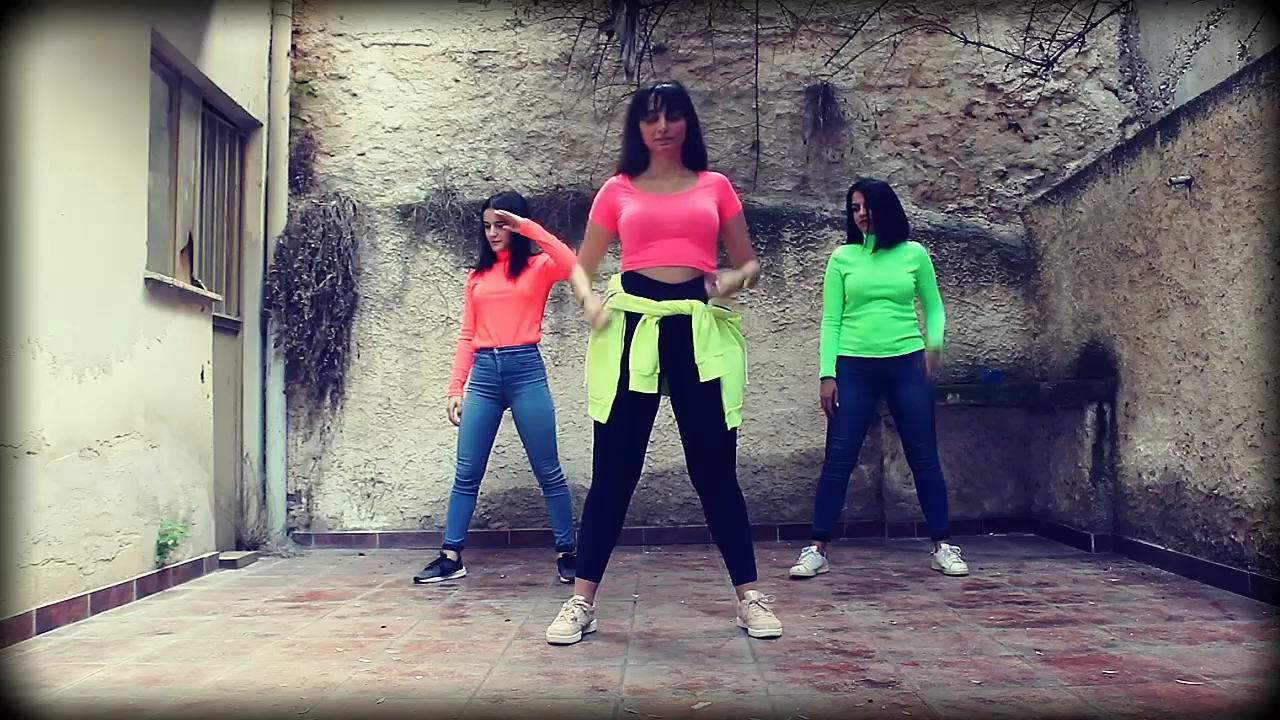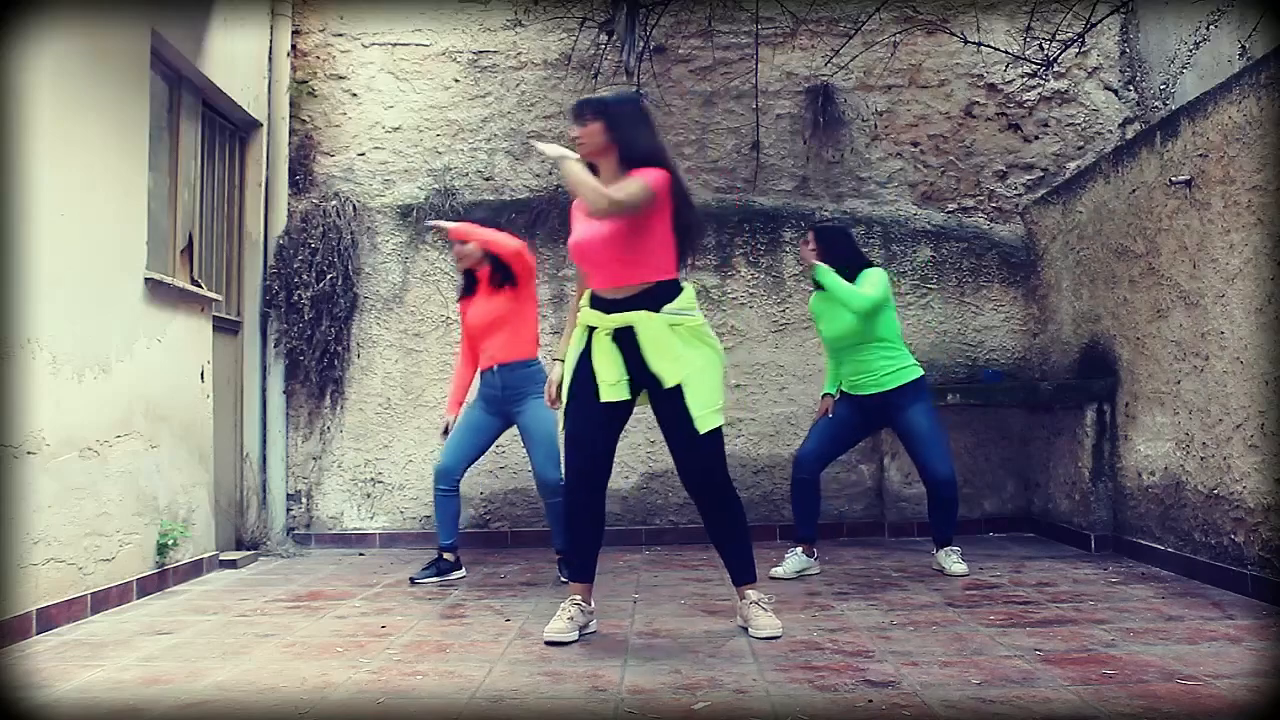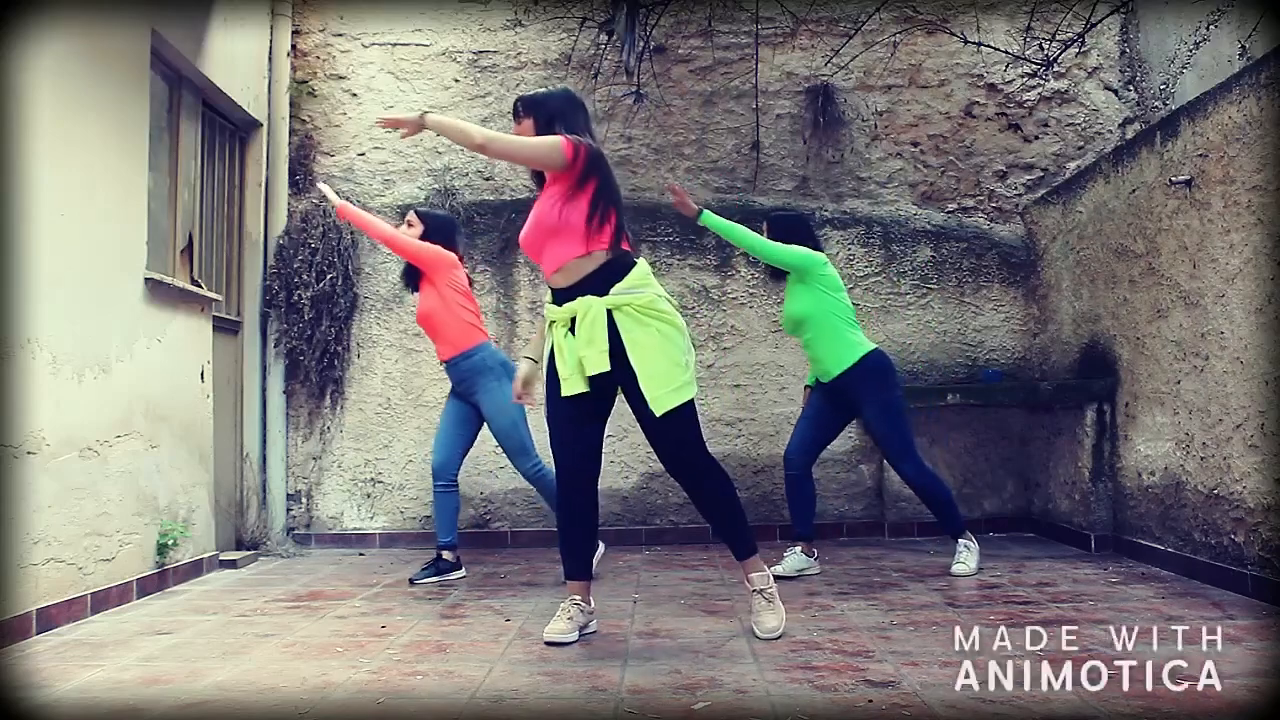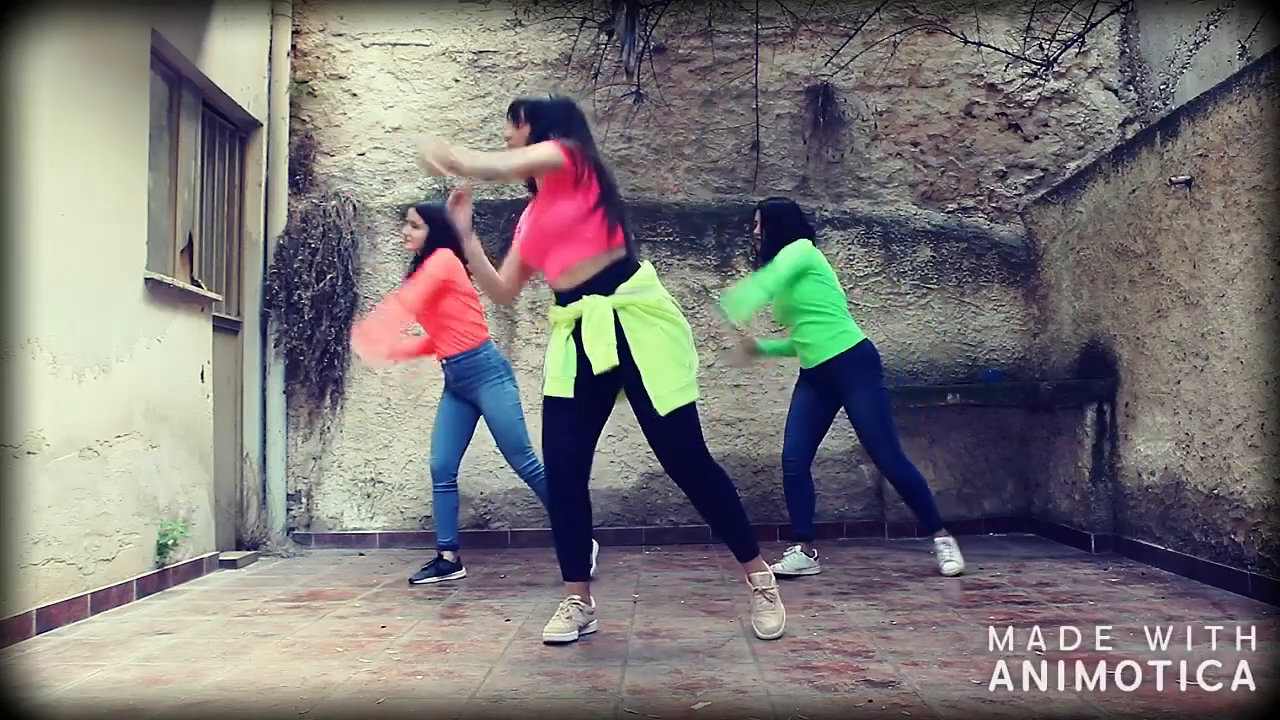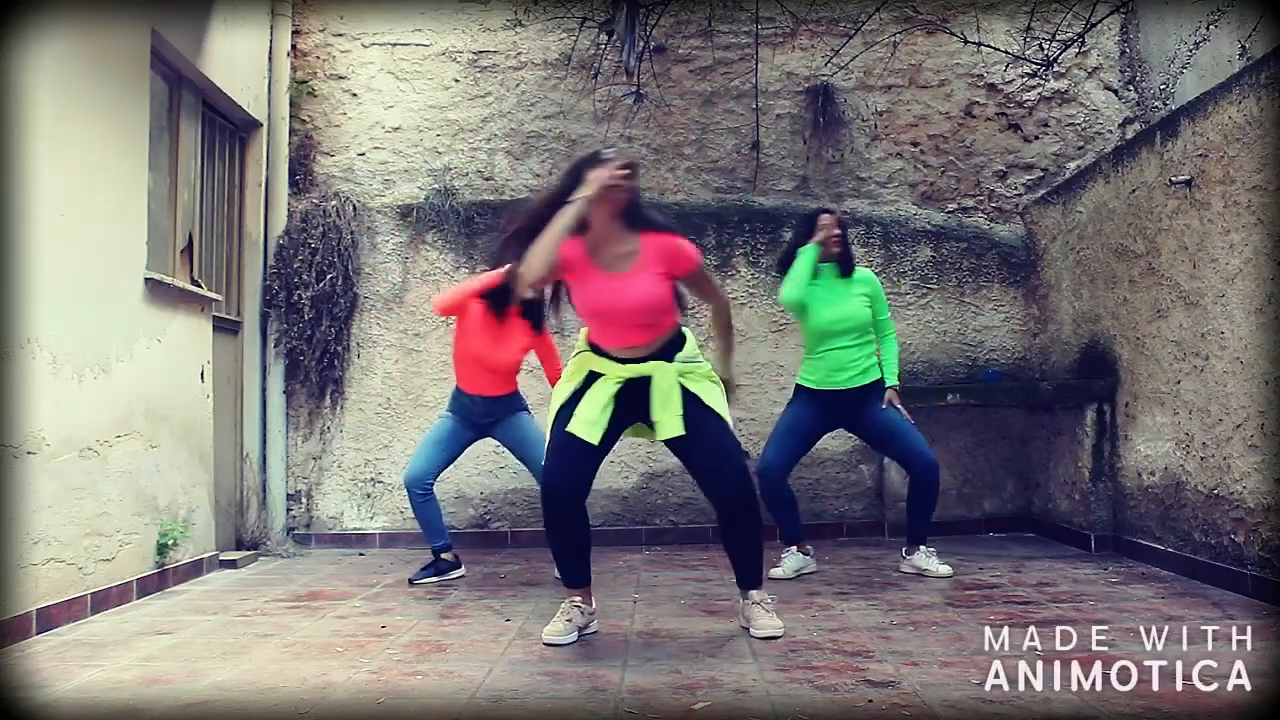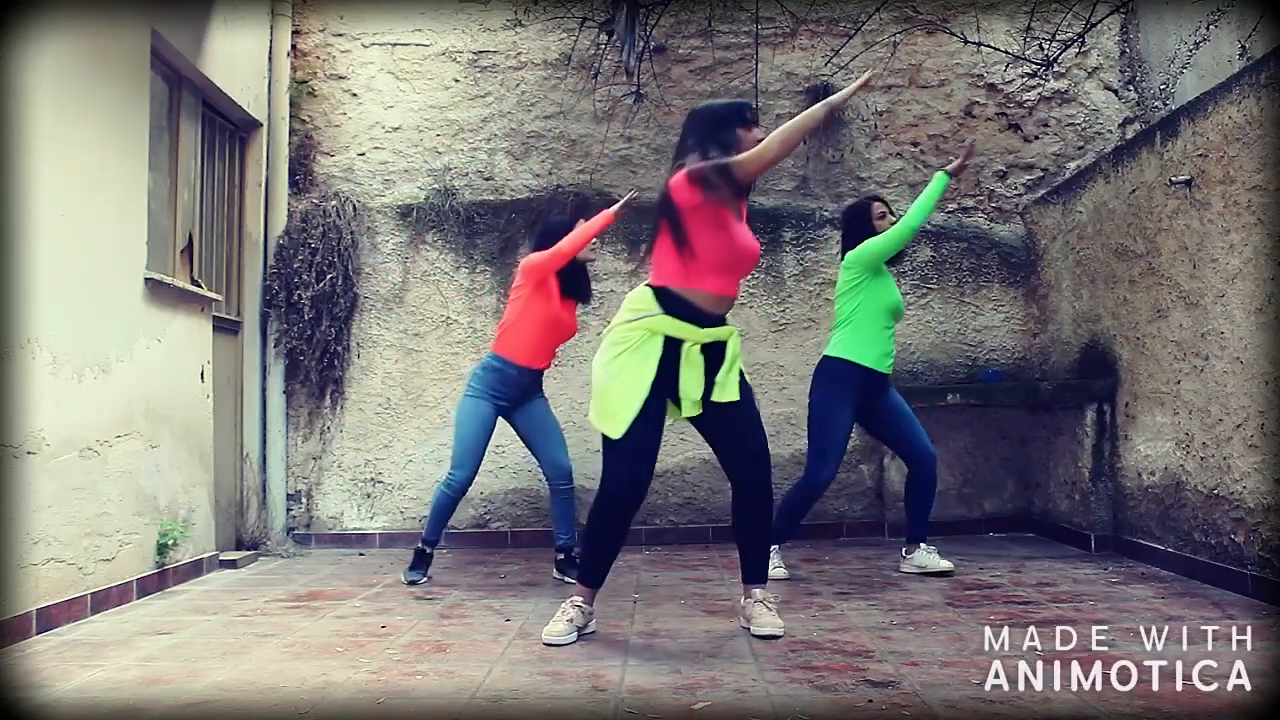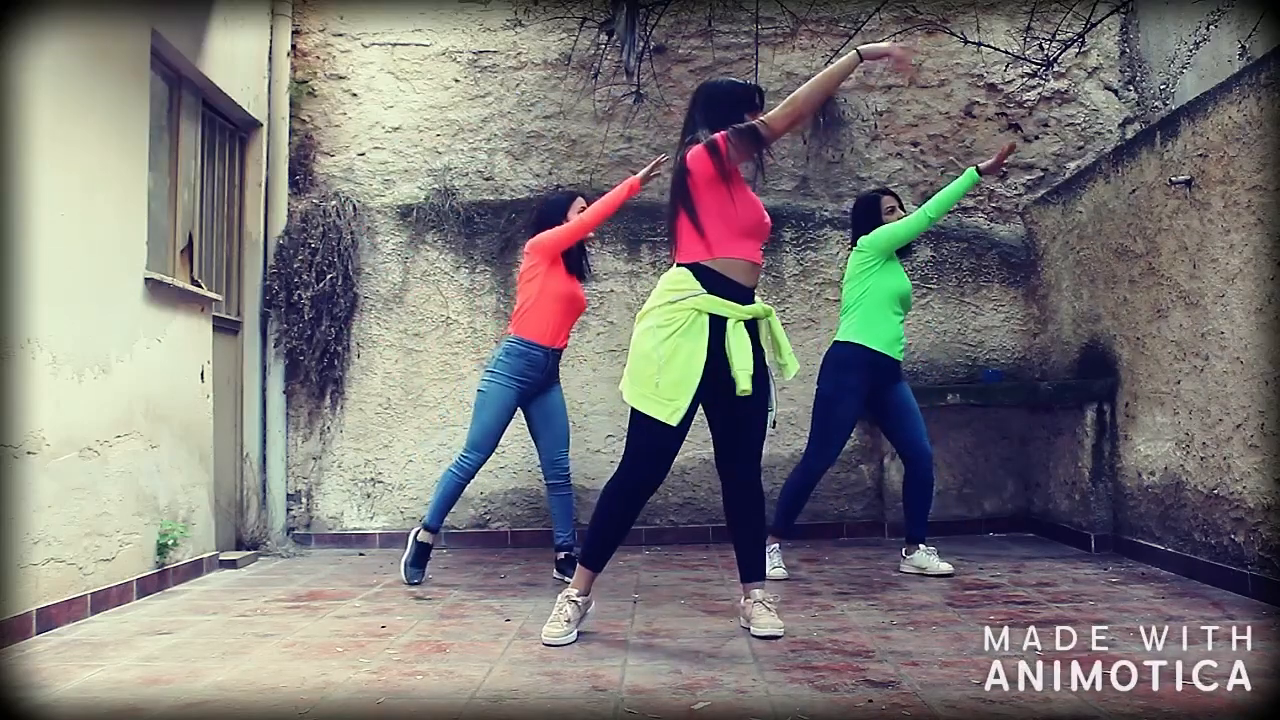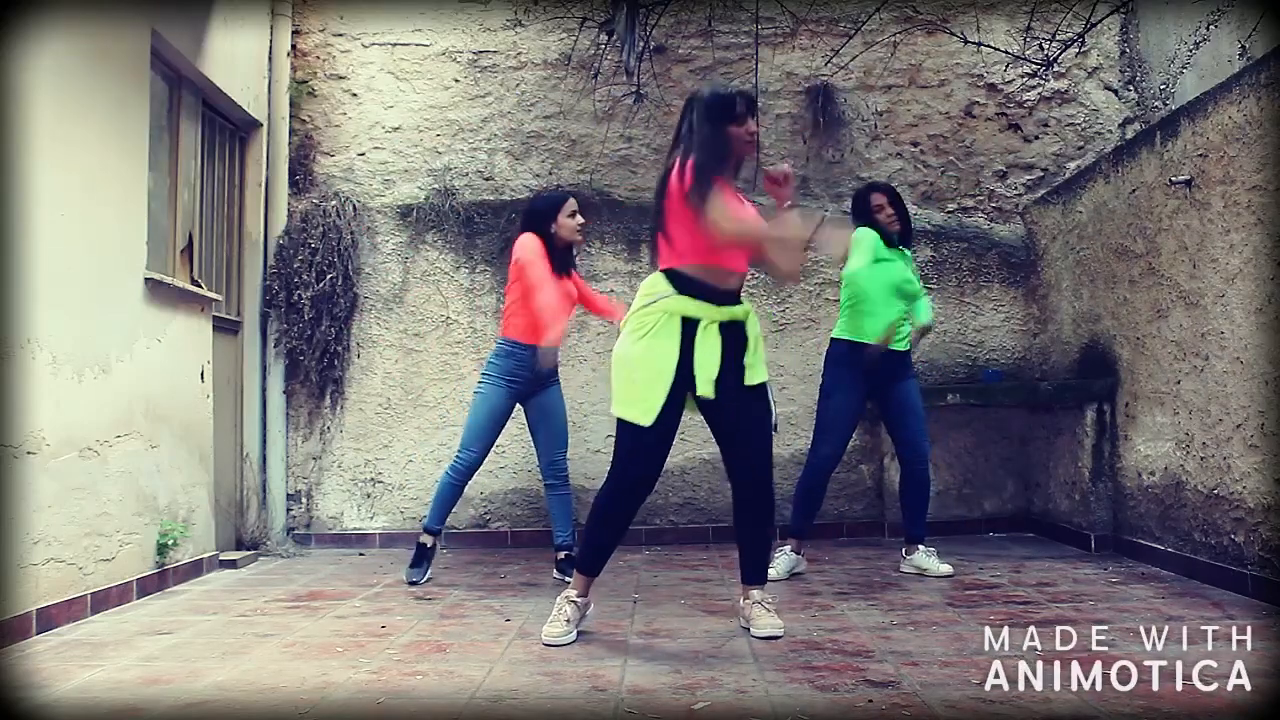
dt=0.4s
person 1, frame 1
left shoulder: (715, 187)
right shoulder: (617, 190)
left elbow: (751, 261)
right elbow: (581, 263)
left wrist: (735, 278)
right wrist: (590, 298)
left hip: (701, 330)
right hip: (632, 327)
left knee: (715, 469)
right knee: (613, 470)
left ankle: (749, 594)
right ankle: (582, 600)
person 1, frame 2
left shoulder: (651, 180)
right shoulder: (580, 205)
left elbow: (604, 204)
left wrist: (564, 159)
right wrist: (561, 359)
left hip: (665, 335)
right hip: (602, 341)
left knee: (705, 473)
right knee: (582, 476)
left ankle: (749, 595)
right ankle: (579, 601)
person 1, frame 3
left shoulder: (573, 154)
right shoulder: (547, 197)
left elbow: (484, 141)
left wrist: (426, 118)
right wrist: (532, 357)
left hip: (626, 317)
right hip: (573, 332)
left knee: (685, 455)
right knee: (573, 474)
left ankle: (756, 575)
right ankle: (578, 601)
person 1, frame 4
left shoulder: (569, 161)
right shoulder: (532, 215)
left elbow: (492, 165)
right elbow: (503, 290)
left wrist: (445, 155)
right wrist: (464, 230)
left hip: (632, 321)
right hip: (575, 336)
left knee: (685, 458)
right knee: (563, 471)
left ankle: (757, 575)
right ankle: (578, 601)
person 1, frame 5
left shoulder: (666, 246)
right shoulder: (566, 247)
left elbow: (716, 302)
right elbow: (528, 277)
left wrist: (725, 366)
right wrist: (579, 202)
left hip: (673, 377)
right hip: (602, 379)
left knee: (733, 485)
right knee: (560, 486)
left ankle: (754, 596)
right ankle: (578, 603)
person 1, frame 6
left shoulder: (734, 202)
right shoulder: (693, 184)
right elbow: (767, 155)
right wrist: (832, 102)
left hip: (711, 347)
right hip: (652, 343)
left knee: (752, 472)
right knee: (625, 482)
left ankle: (754, 595)
right ankle: (581, 601)
person 1, frame 7
left shoulder: (726, 178)
right shoulder: (706, 156)
right elbow: (791, 112)
right wrist: (858, 55)
left hip: (736, 327)
right hip: (689, 321)
left knee: (743, 470)
right knee: (643, 467)
left ankle: (753, 595)
right ankle: (578, 593)
person 1, frame 8
left shoulder: (739, 201)
right shoulder: (692, 172)
left elbow: (786, 267)
right elbow: (724, 234)
left wrist: (785, 204)
right wrist: (808, 234)
left hip: (726, 334)
right hip: (672, 329)
left knee: (754, 470)
right knee: (635, 473)
left ankle: (755, 595)
right ankle: (576, 596)
person 2, frame 1
left shoulder: (914, 254)
right shoulder: (842, 257)
left elbow: (934, 308)
right elbow: (831, 321)
left wrist: (934, 344)
right wrist: (828, 374)
left hip: (907, 365)
right hip: (855, 367)
left knee: (924, 458)
right knee: (838, 459)
left ankle: (942, 546)
right ankle: (817, 549)
person 2, frame 2
left shoulder: (873, 278)
right shoulder: (817, 302)
left elbow: (860, 304)
left wrist: (818, 268)
right wrist: (828, 392)
left hip: (906, 392)
right hip: (854, 400)
left knee: (940, 475)
right knee: (805, 461)
left ankle: (944, 548)
right ankle: (805, 552)
person 2, frame 3
left shoulder: (812, 262)
right shoulder: (796, 284)
left elbow: (755, 246)
left wrist: (699, 214)
right wrist: (810, 382)
left hip: (868, 375)
right hip: (832, 387)
left knee: (908, 466)
right knee: (795, 460)
left ankle: (962, 539)
right ankle: (805, 552)
person 2, frame 4
left shoulder: (801, 251)
right shoulder: (786, 276)
left elbow: (767, 281)
left wrist: (730, 312)
right wrist: (760, 347)
left hip: (852, 364)
right hip: (815, 377)
left knee: (887, 458)
right knee: (793, 461)
left ankle: (940, 537)
right ankle: (804, 551)
person 2, frame 5
left shoulder: (864, 280)
right shoulder: (801, 286)
left elbow: (887, 334)
right elbow: (789, 298)
left wrist: (891, 384)
right wrist: (811, 249)
left hip: (867, 394)
right hip: (813, 398)
left knee: (925, 464)
right knee: (769, 469)
left ankle: (915, 551)
right ankle: (798, 551)
person 2, frame 6
left shoulder: (880, 273)
right shoulder: (859, 258)
right elbow: (911, 225)
left wrist: (888, 372)
right wrist: (946, 176)
left hip: (875, 384)
right hip: (839, 378)
left knee: (924, 459)
right knee: (820, 474)
left ankle: (914, 550)
right ankle: (772, 547)
person 2, frame 7
left shoulder: (888, 263)
right shoulder: (870, 246)
right elbow: (927, 214)
right wrist: (978, 172)
left hip: (887, 373)
right hip: (850, 364)
left knee: (921, 458)
right knee: (818, 460)
left ankle: (914, 550)
right ankle: (773, 543)
person 2, frame 8
left shoulder: (903, 256)
right shoulder: (865, 239)
left elbow: (919, 297)
right elbow: (858, 273)
left wrist: (922, 319)
right wrist: (880, 325)
left hip: (896, 365)
right hip: (851, 358)
left knee: (917, 457)
right knee: (824, 457)
left ankle: (915, 550)
right ankle: (793, 548)
person 3, frame 1
left shoulder: (538, 267)
right shoulder: (477, 275)
left elbow: (570, 263)
right elbow: (467, 335)
left wrist: (526, 226)
right wrist: (455, 387)
left hip: (525, 370)
right hip: (483, 374)
left knee: (547, 471)
right knee: (467, 472)
left ankle: (567, 554)
right ankle: (451, 557)
person 3, frame 2
left shoulder: (519, 279)
right shoulder: (468, 298)
left elbow: (515, 249)
right elbow: (467, 358)
left wrist: (460, 229)
right wrist: (453, 408)
left hip: (527, 387)
right hip: (488, 393)
left knee: (549, 477)
right knee: (446, 469)
left ankle: (567, 556)
right ankle: (448, 558)
person 3, frame 3
left shoulder: (442, 261)
right shoulder: (430, 282)
left elbow: (386, 234)
left wrist: (338, 203)
left hip: (486, 373)
right hip: (463, 384)
left knee: (529, 465)
right knee: (442, 469)
right ankle: (448, 557)
person 3, frame 4
left shoulder: (443, 261)
right shoulder: (427, 272)
left elbow: (406, 300)
left wrist: (372, 334)
right wrist: (391, 351)
left hip: (482, 372)
right hip: (454, 381)
left knee: (524, 463)
right knee: (441, 469)
right ankle: (448, 558)
person 3, frame 5
left shoulder: (533, 327)
right shoulder: (473, 303)
left elbow: (557, 376)
right elbow: (441, 305)
right wrist: (497, 276)
left hip: (508, 411)
right hip: (462, 410)
right knee: (415, 478)
right ankle: (446, 558)
person 3, frame 6
left shoulder: (572, 295)
right shoulder: (534, 269)
right elbow: (561, 252)
right wrist: (609, 214)
left hip: (529, 391)
right hip: (490, 381)
left knee: (560, 471)
right knee: (460, 477)
left ankle: (565, 557)
right ankle: (425, 549)
person 3, frame 7
left shoulder: (570, 271)
right shoulder: (541, 248)
right elbow: (588, 222)
right wrist: (635, 183)
left hip: (547, 374)
right hip: (514, 365)
left knee: (558, 470)
right knee: (472, 459)
left ankle: (565, 557)
right ankle: (425, 535)
person 3, frame 8
left shoulder: (566, 269)
right shoulder: (528, 245)
left elbow: (594, 300)
right elbow: (540, 283)
left wrist: (626, 317)
right wrist: (556, 327)
left hip: (547, 374)
right hip: (509, 365)
left knee: (556, 468)
right knee: (468, 459)
left ankle: (565, 556)
right ankle: (427, 541)
